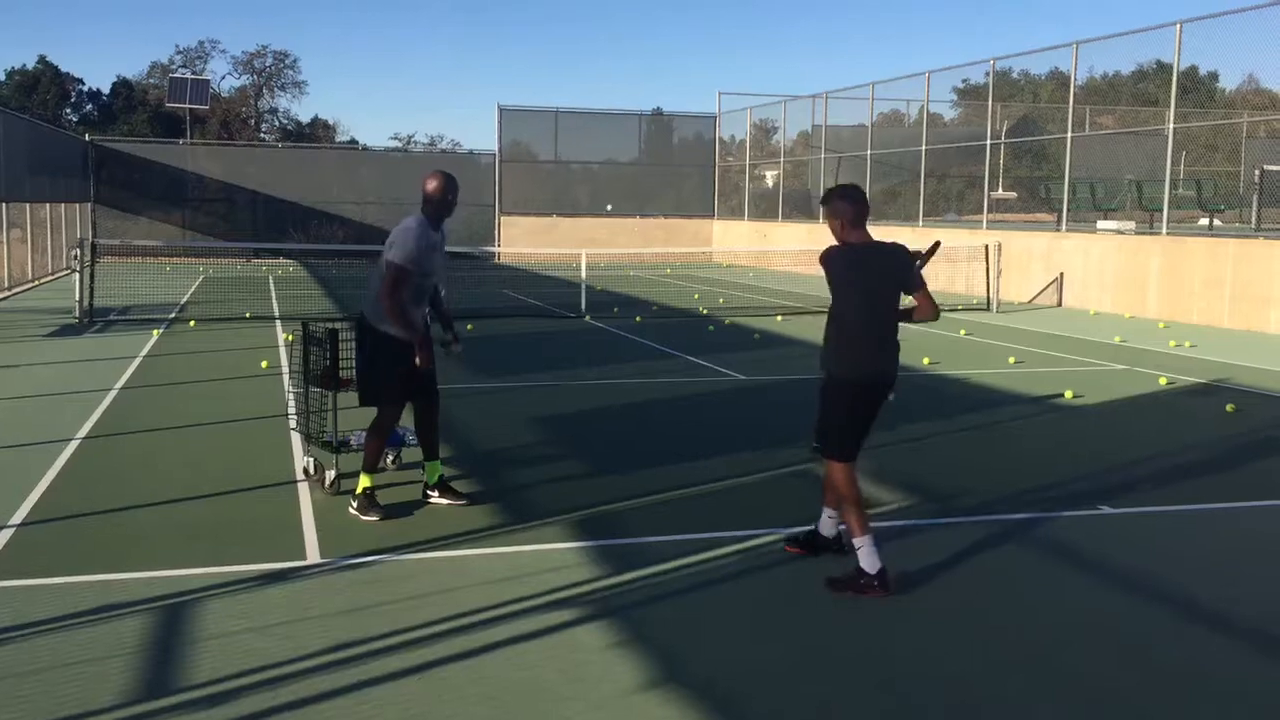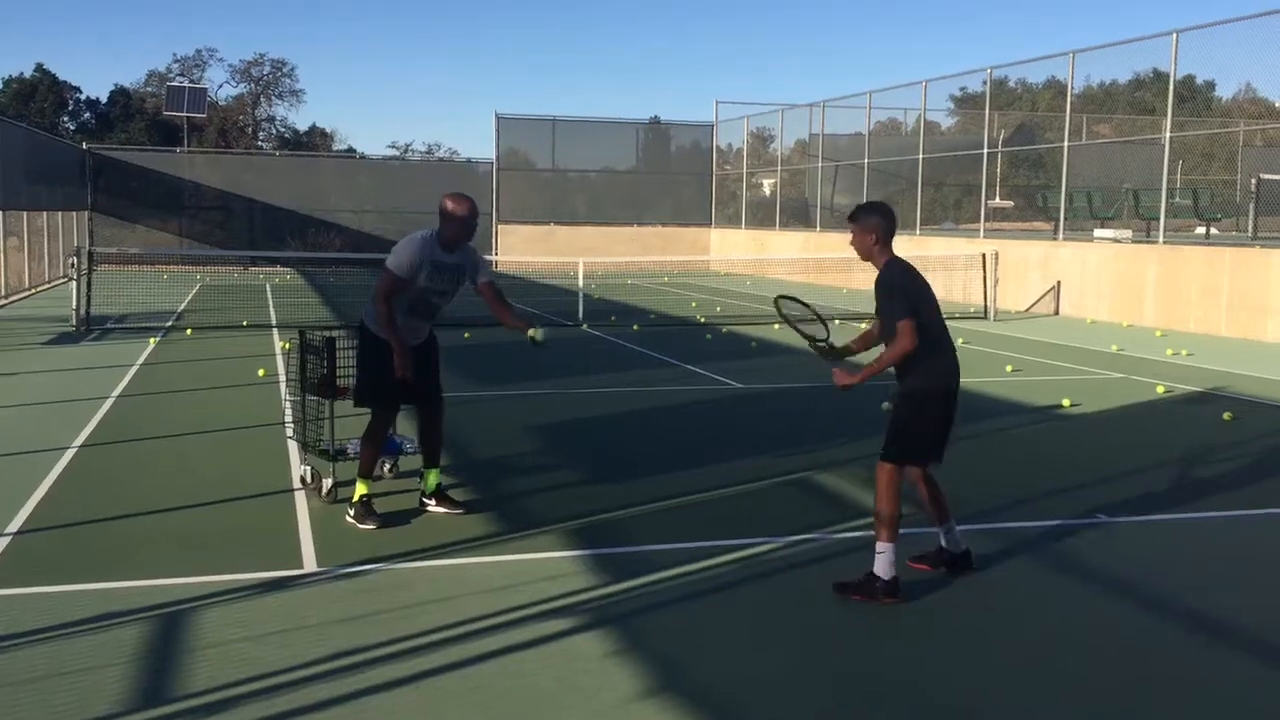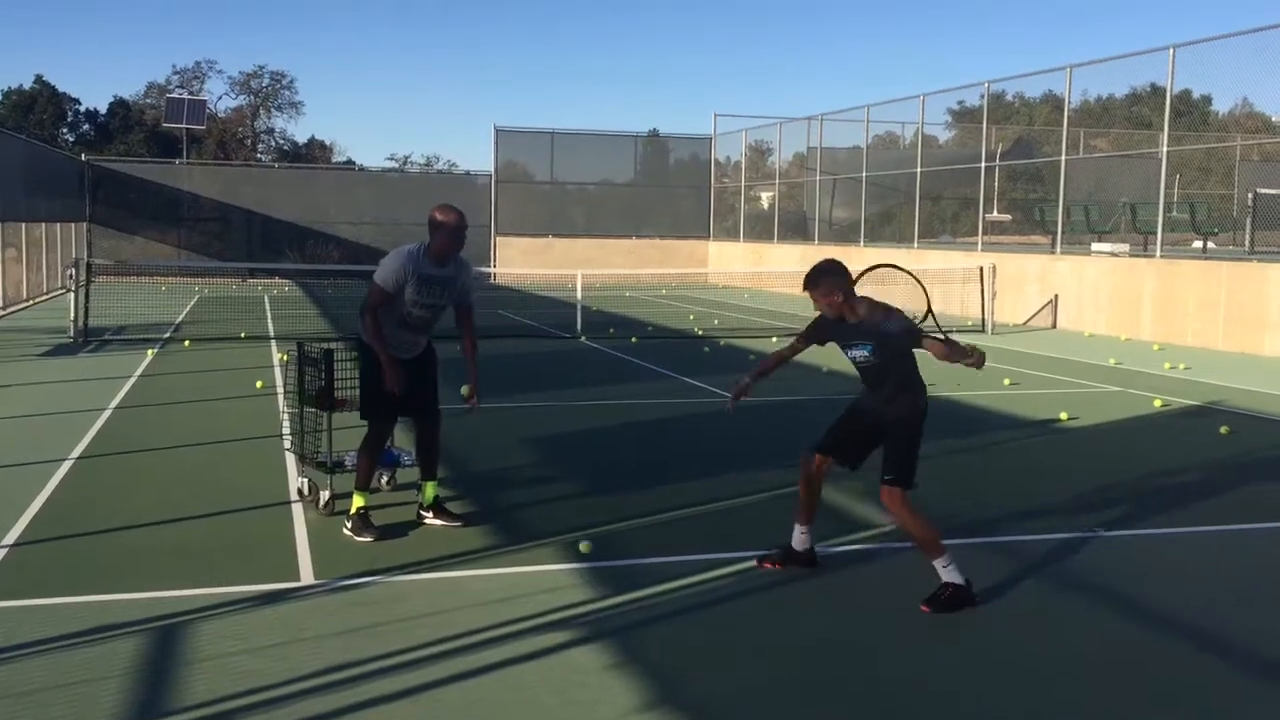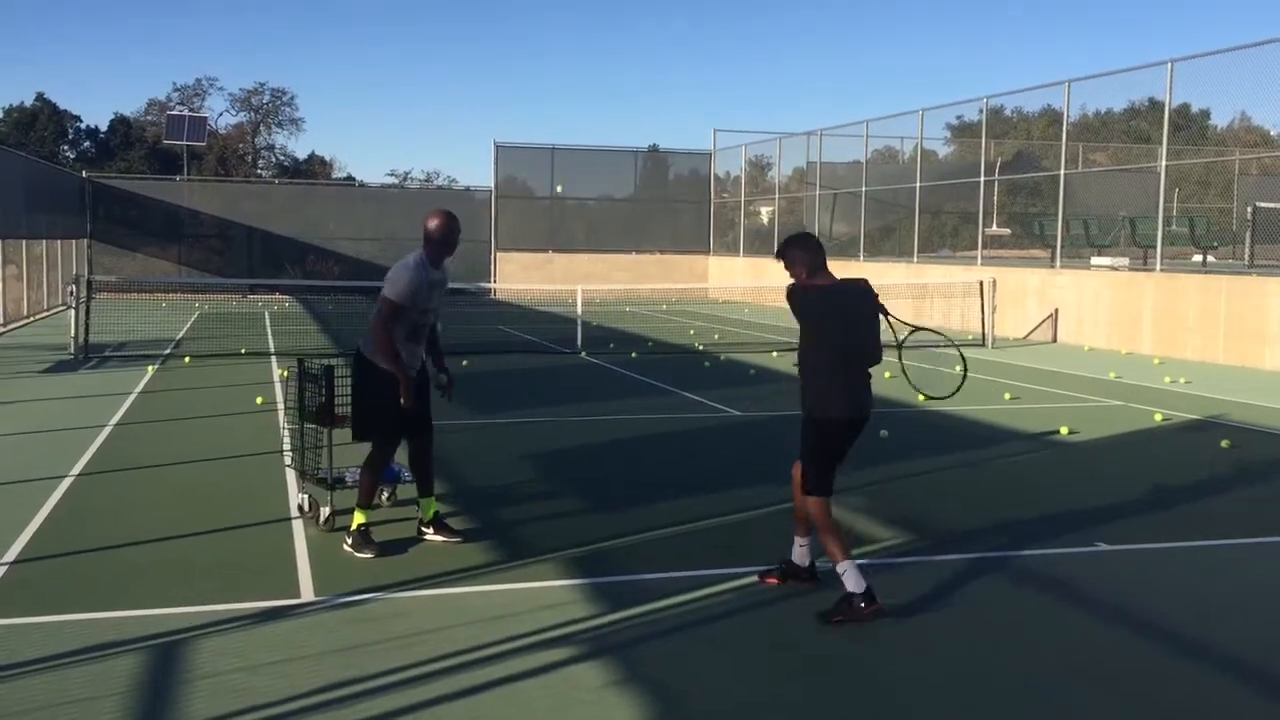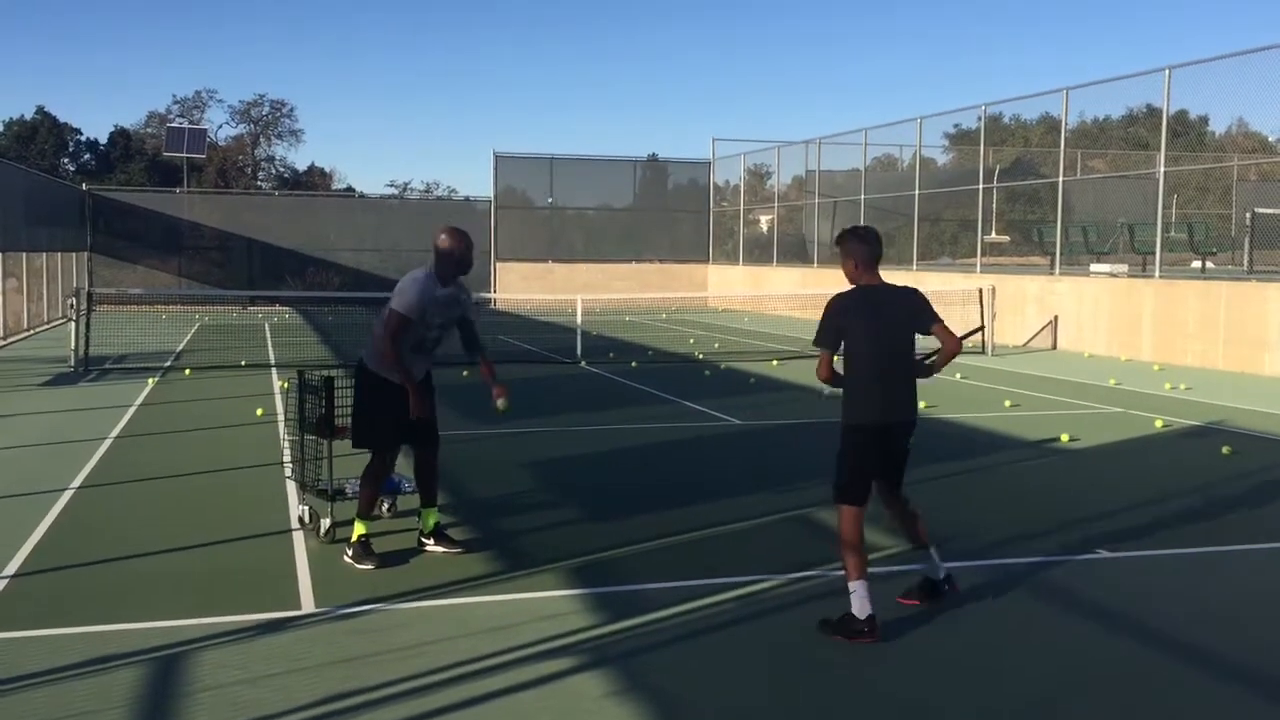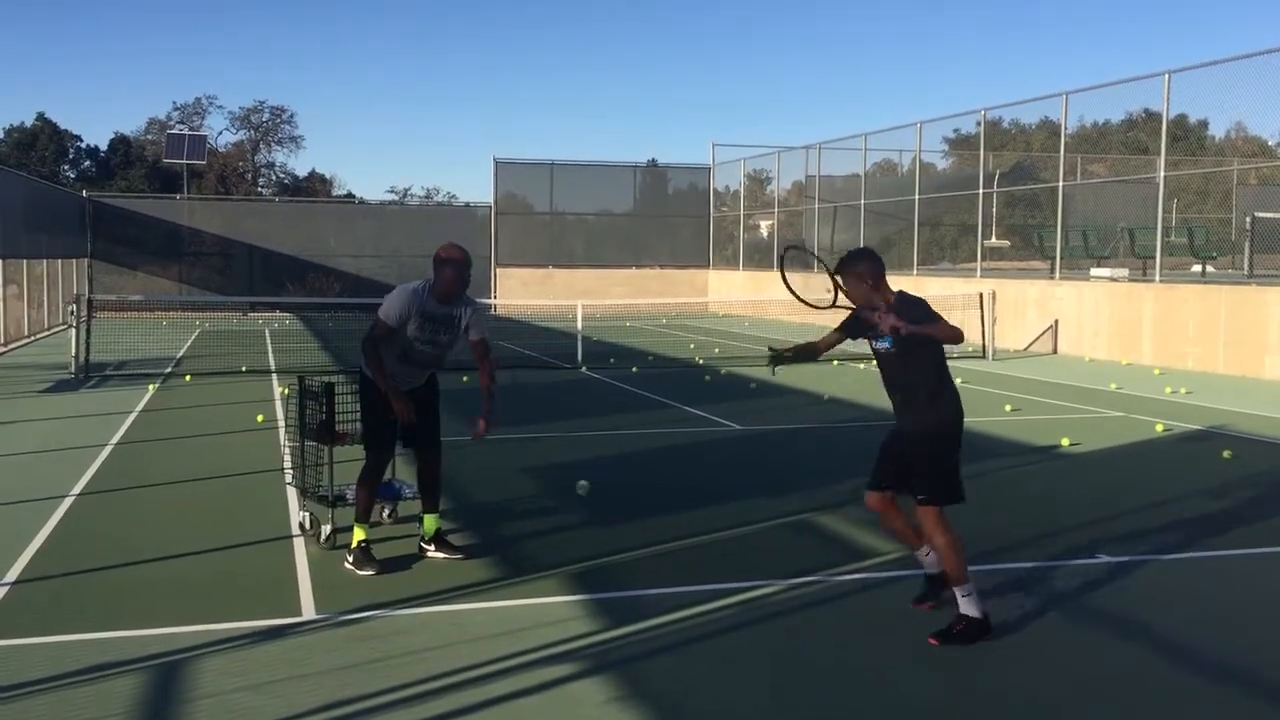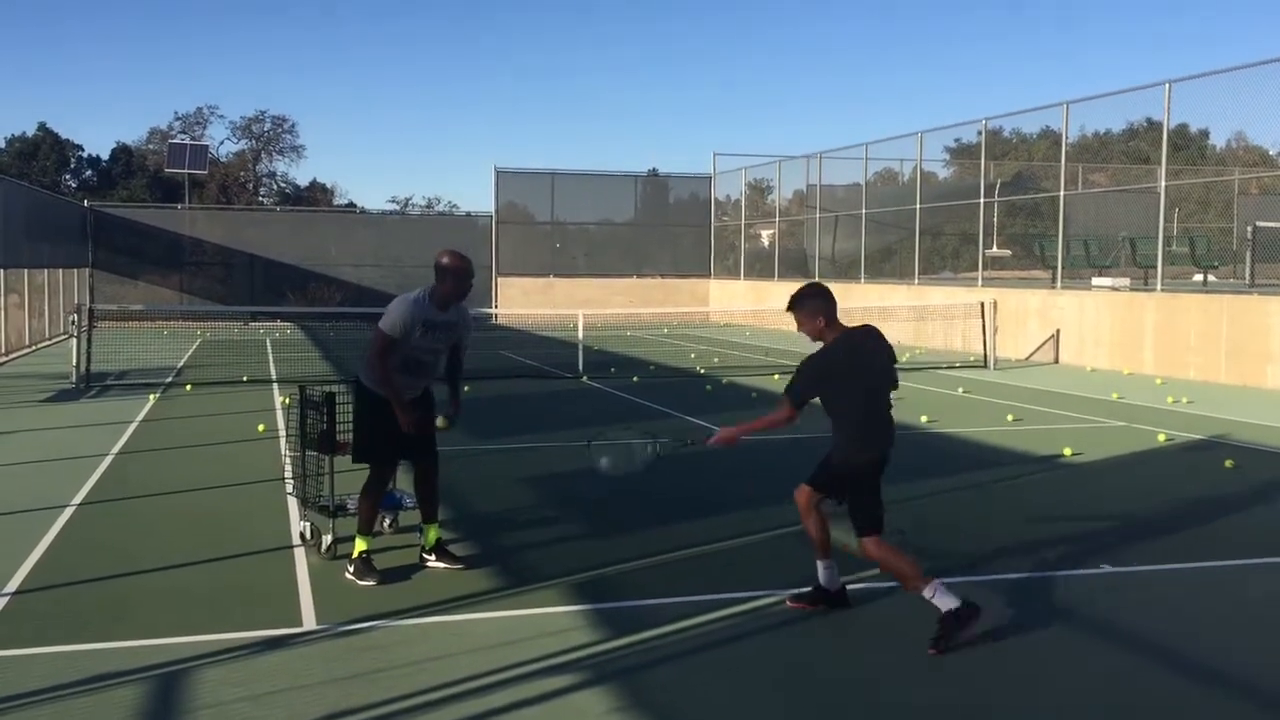
dt=0.5s
person 1, frame 1
left shoulder: (833, 259)
right shoulder: (897, 256)
right elbow: (929, 312)
left hip: (846, 375)
right hip: (882, 373)
left knee: (838, 464)
right knee: (839, 454)
left ankle: (871, 569)
right ankle: (827, 532)
person 1, frame 2
left shoulder: (893, 279)
right shoulder: (894, 274)
left elbow: (907, 343)
right elbow: (881, 331)
left wrist: (856, 376)
right wrist: (842, 350)
left hip: (928, 383)
right hip: (931, 382)
left knee: (888, 471)
right knee: (916, 467)
left ankle: (882, 577)
right ankle: (953, 549)
person 1, frame 3
left shoulder: (888, 319)
right shoulder: (832, 321)
left elbow: (936, 348)
right elbow: (792, 349)
left wrist: (964, 354)
right wrist: (752, 377)
left hip: (905, 412)
right hip: (870, 404)
left knee: (892, 498)
right knee: (812, 464)
left ankle: (956, 583)
right ankle: (800, 547)
person 1, frame 4
left shoulder: (799, 296)
right shoulder: (863, 292)
right elbow: (873, 350)
left hip: (825, 411)
right hip: (857, 408)
left knee: (815, 501)
right knee: (801, 476)
left ankle: (858, 593)
right ankle: (799, 563)
person 1, frame 5
left shoulder: (841, 305)
right shoulder: (910, 299)
left elbow: (823, 372)
right elbow: (952, 345)
right wrist: (928, 369)
left hip: (862, 418)
right hip: (902, 415)
left knee: (850, 511)
right knee: (894, 495)
left ankle: (861, 616)
right ankle: (938, 576)
person 1, frame 6
left shoulder: (912, 307)
right shoulder: (865, 314)
left elbow: (954, 336)
right elbow: (823, 346)
left wrist: (904, 327)
right wrist: (786, 355)
left hip: (938, 423)
right hip: (908, 423)
left knee: (930, 516)
right knee: (878, 500)
left ankle: (974, 615)
right ankle: (936, 568)
person 1, frame 7
left shoulder: (820, 366)
right shoulder: (870, 337)
left elbow: (784, 415)
right elbow: (890, 381)
left wrist: (735, 432)
left hip: (861, 453)
right hip: (870, 441)
left knee: (871, 543)
right knee: (804, 498)
left ankle: (953, 608)
right ankle: (830, 587)
person 2, frame 1
left shoulder: (436, 233)
right shoulder: (412, 234)
right elbow: (388, 294)
left wrist: (448, 327)
right wrist: (418, 342)
left hip: (414, 330)
right hip: (385, 333)
left knee: (428, 403)
right knee: (390, 411)
left ankle: (433, 481)
right ankle: (363, 492)
person 2, frame 2
left shoulder: (470, 258)
right shoulder: (415, 248)
left elbow: (495, 302)
right elbow: (381, 297)
left wrist: (529, 329)
right wrist: (399, 348)
left hip: (421, 339)
right hip: (382, 338)
left knee: (432, 409)
right knee: (384, 415)
left ankle: (431, 490)
right ankle: (359, 498)
person 2, frame 3
left shoulder: (462, 271)
right shoulder: (402, 261)
left elbow: (465, 326)
right elbow: (369, 311)
left wrist: (473, 377)
right wrist: (388, 362)
left hip: (419, 352)
right hip: (380, 351)
left knee: (430, 422)
right knee: (381, 428)
left ankle: (429, 502)
right ankle: (357, 511)
person 2, frame 4
left shoulder: (439, 273)
right shoulder: (410, 272)
right elbow: (381, 328)
left wrist: (439, 367)
right wrist: (403, 379)
left hip: (411, 368)
right hip: (381, 369)
left knee: (423, 439)
right knee: (385, 446)
left ankle: (428, 518)
right ankle: (357, 528)
person 2, frame 5
left shoulder: (459, 292)
right shoulder: (417, 286)
left elbow: (471, 341)
right elbow: (387, 340)
left wrist: (493, 381)
right wrist: (412, 390)
left hip: (416, 377)
right hip: (380, 377)
left knee: (428, 449)
right knee: (384, 456)
left ankle: (429, 529)
right ankle: (358, 539)
person 2, frame 6
left shoulder: (469, 310)
right shoulder: (406, 298)
left elbow: (484, 361)
right elbow: (370, 345)
left wrist: (486, 411)
right wrist: (393, 395)
left hip: (422, 385)
right hip: (381, 384)
left knee: (431, 454)
right knee: (379, 458)
left ankle: (431, 536)
right ankle: (358, 545)
person 2, frame 7
left shoulder: (460, 315)
right shoulder: (407, 307)
left elbow: (454, 358)
right elbow: (376, 357)
left wrist: (455, 399)
right wrist: (399, 407)
left hip: (417, 394)
right hip: (378, 394)
left knee: (428, 465)
right knee: (382, 472)
left ankle: (431, 545)
right ankle: (358, 555)
